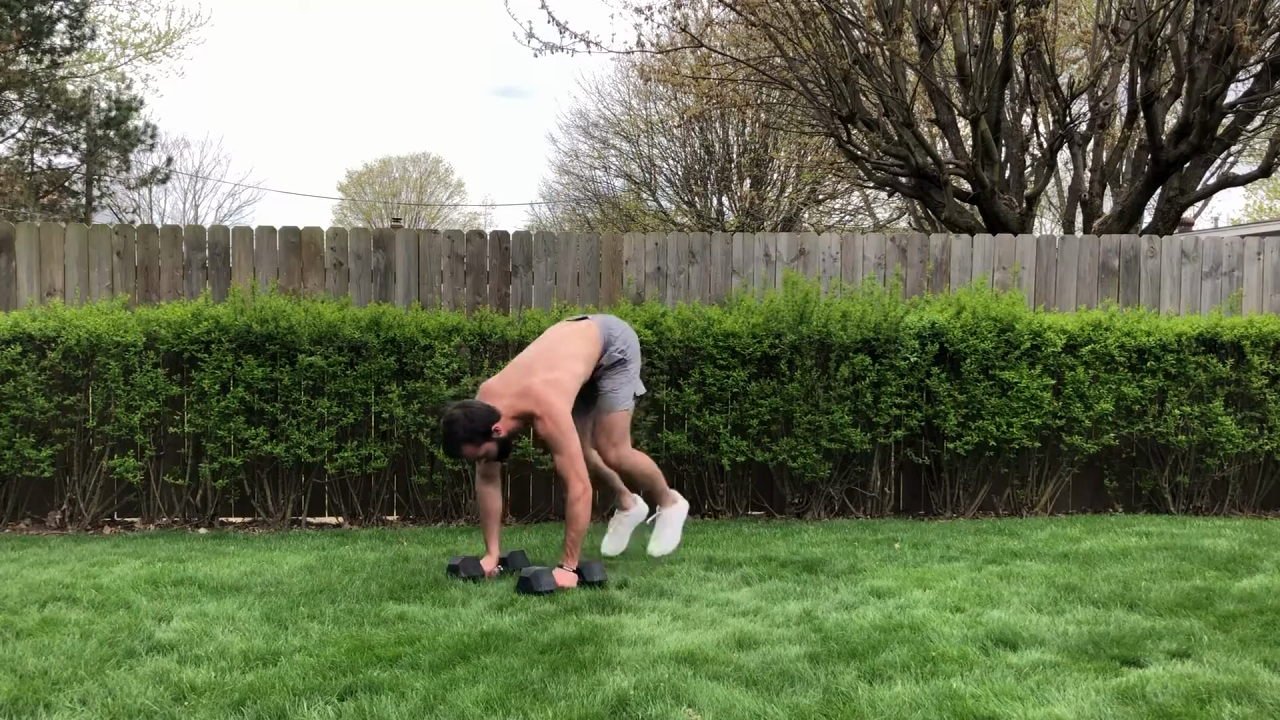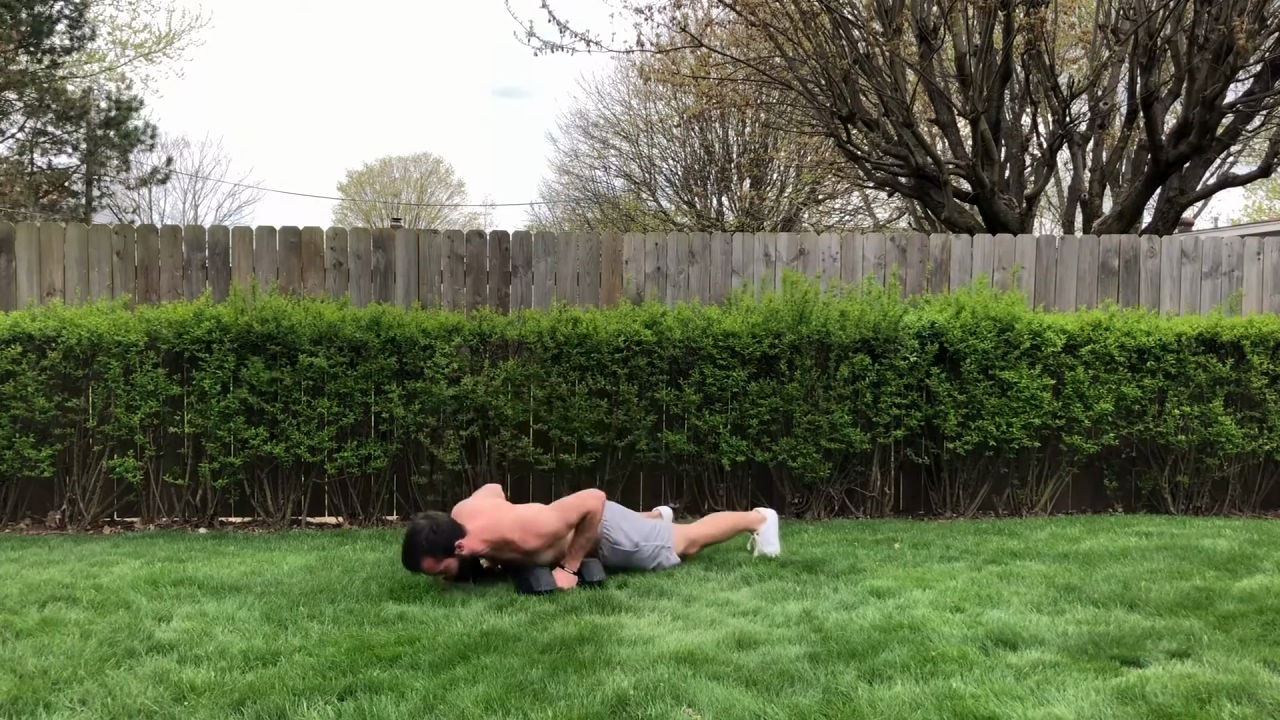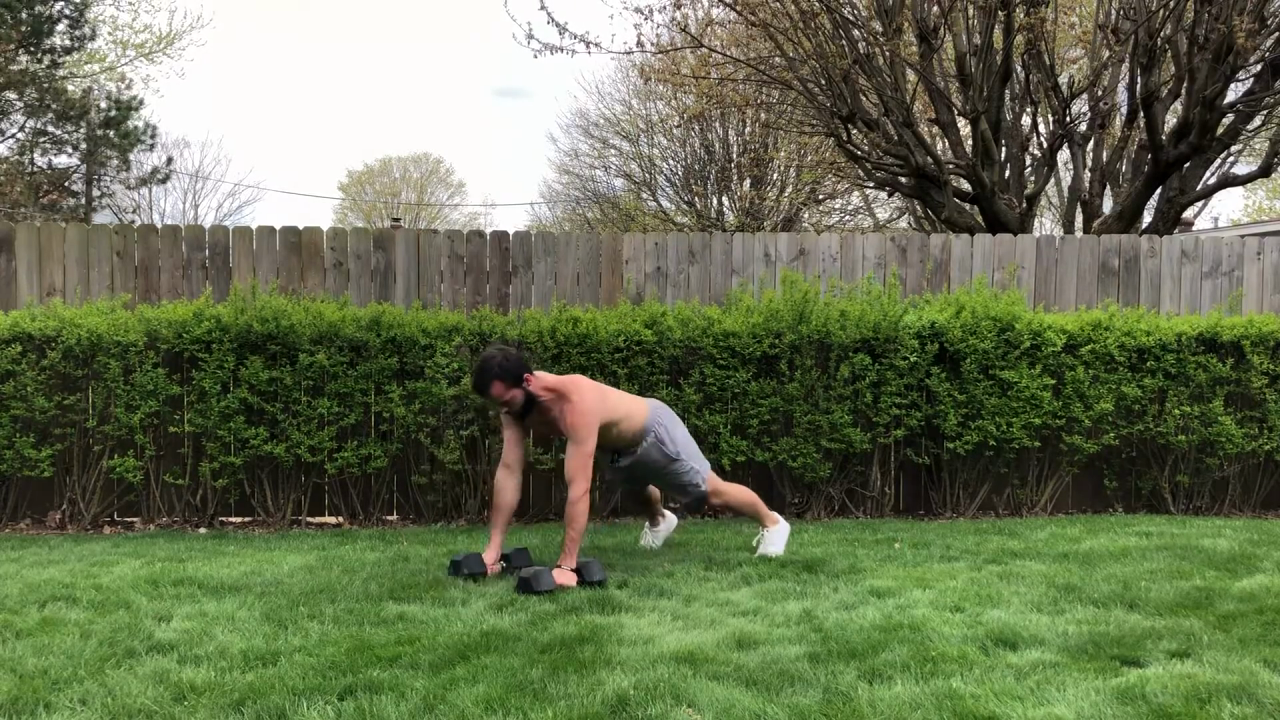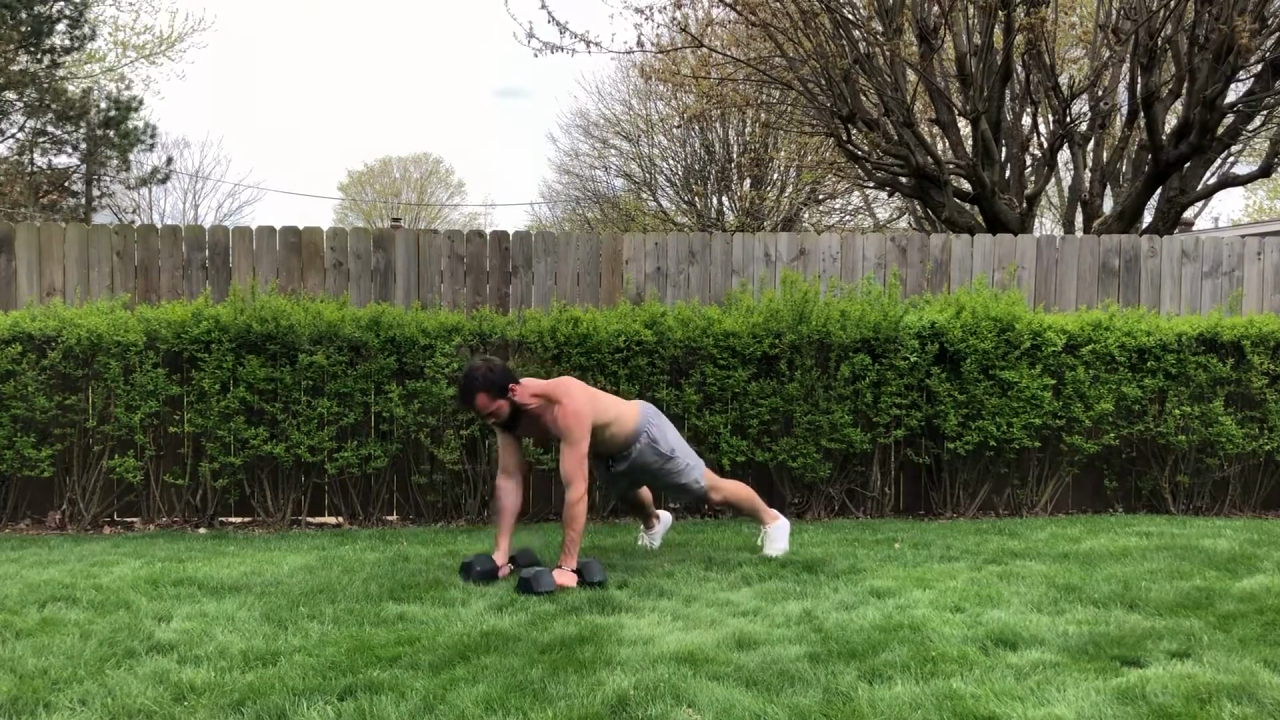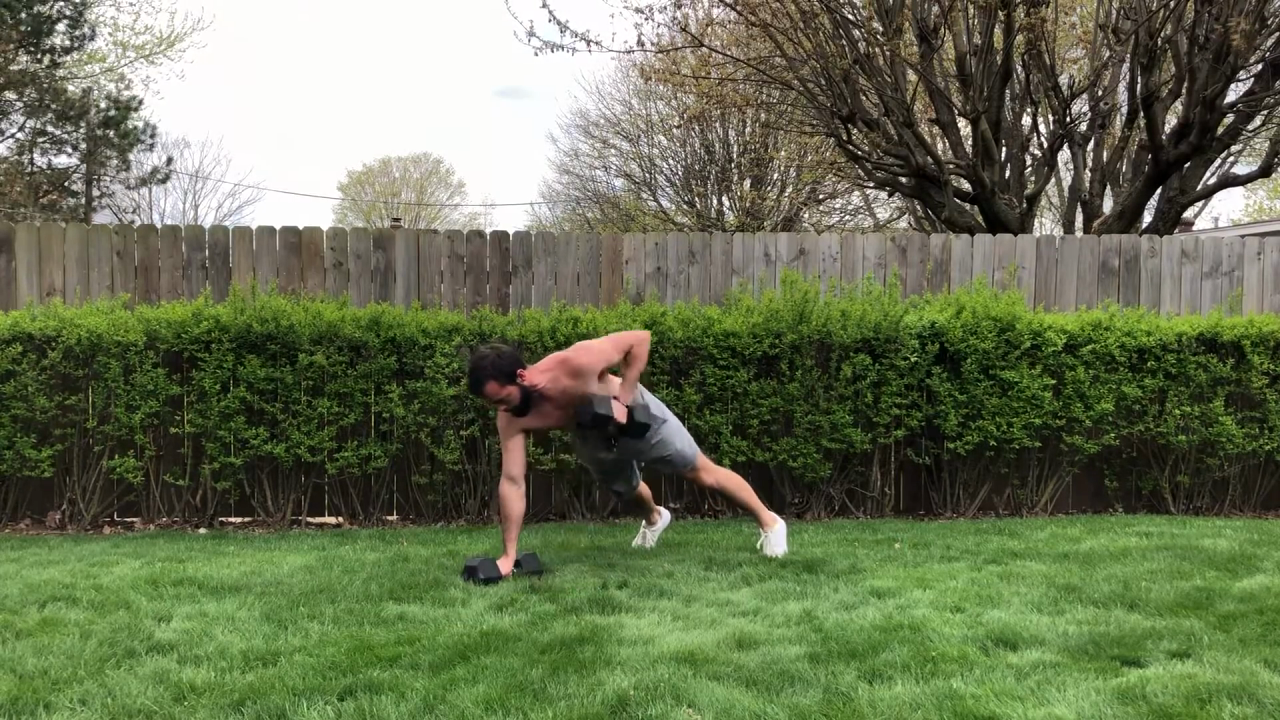
dt=1s
person 1, frame 1
left shoulder: (546, 413)
right shoulder: (485, 405)
left elbow: (579, 488)
right elbow: (486, 480)
left wrist: (567, 567)
right wrist: (492, 553)
left hip: (612, 342)
right hip: (578, 337)
left knee: (613, 453)
right knee: (575, 450)
left ankle: (670, 503)
right ankle: (628, 504)
person 1, frame 2
left shoulder: (521, 535)
right shoulder: (463, 515)
left elbow: (594, 500)
right elbow: (493, 488)
left wrist: (569, 566)
right wrist: (490, 555)
left hip: (604, 531)
right hip: (570, 515)
left knee: (689, 542)
left ankle: (758, 519)
right ankle: (656, 516)
person 1, frame 3
left shoulder: (576, 401)
right shoulder: (518, 401)
left elbow: (579, 489)
right elbow: (508, 472)
left wrist: (566, 565)
right wrist: (494, 547)
left hip: (655, 431)
right hip: (619, 446)
left knee: (714, 493)
right knee: (640, 488)
left ankle: (772, 523)
right ankle: (659, 521)
person 1, frame 4
left shoulder: (567, 405)
right shoulder: (510, 408)
left elbow: (576, 490)
right elbow: (507, 477)
left wrist: (567, 565)
right wrist: (502, 549)
left hip: (644, 434)
right hip: (605, 452)
left knee: (711, 490)
right knee: (629, 494)
left ankle: (771, 520)
right ankle: (654, 522)
person 1, frame 5
left shoulder: (575, 363)
right shoulder: (511, 418)
left elbow: (640, 340)
right elbow: (512, 483)
left wrist: (622, 399)
right wrist: (508, 554)
right hip: (591, 436)
left knee: (704, 473)
right knee: (626, 489)
left ankle: (769, 522)
right ankle: (654, 518)
